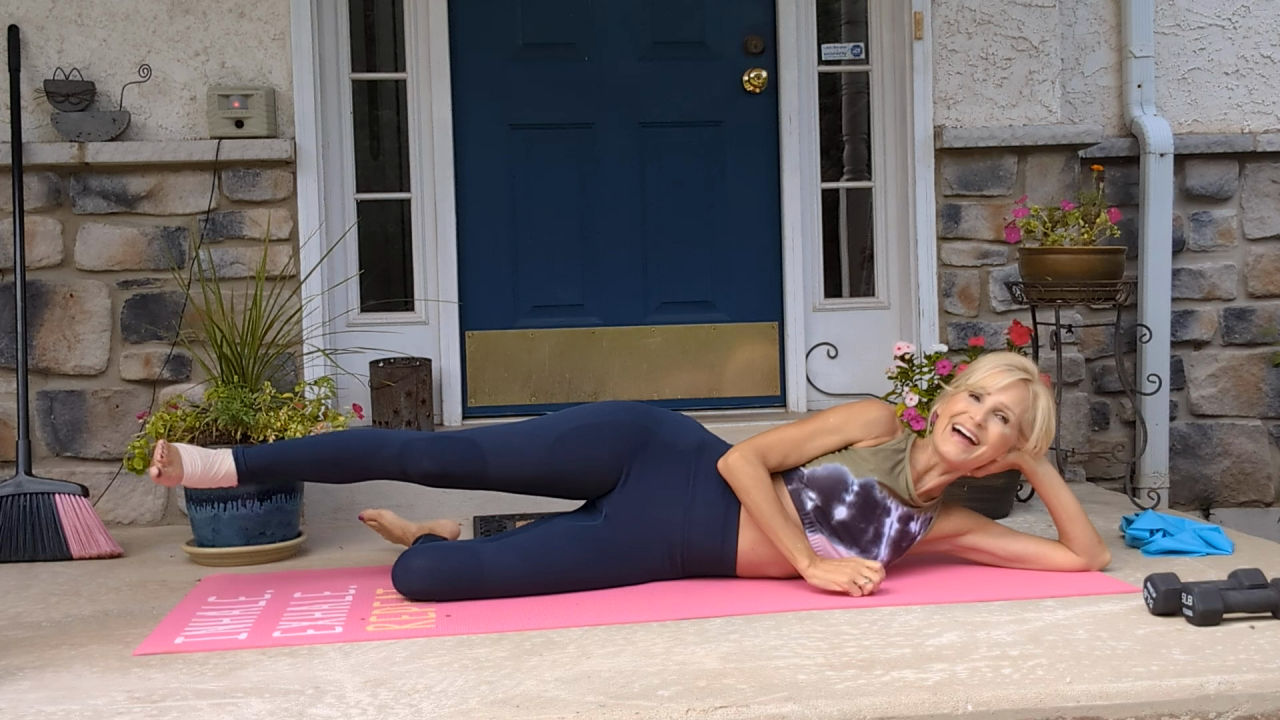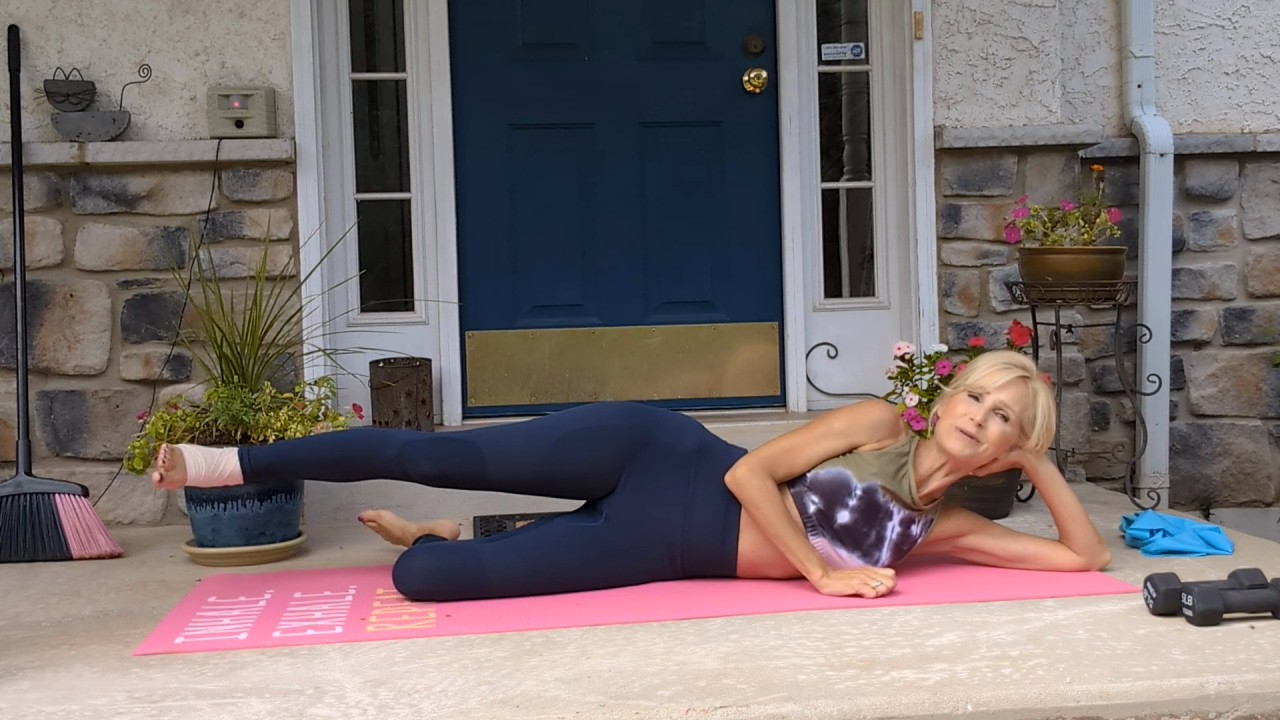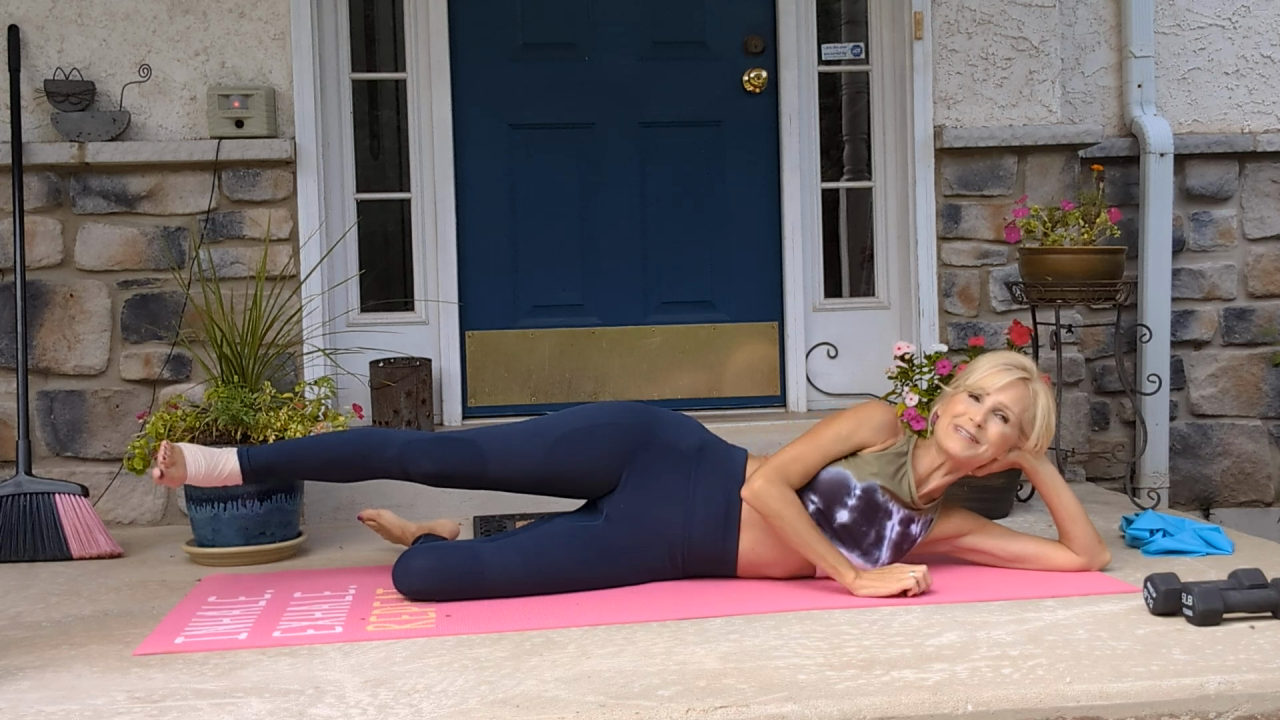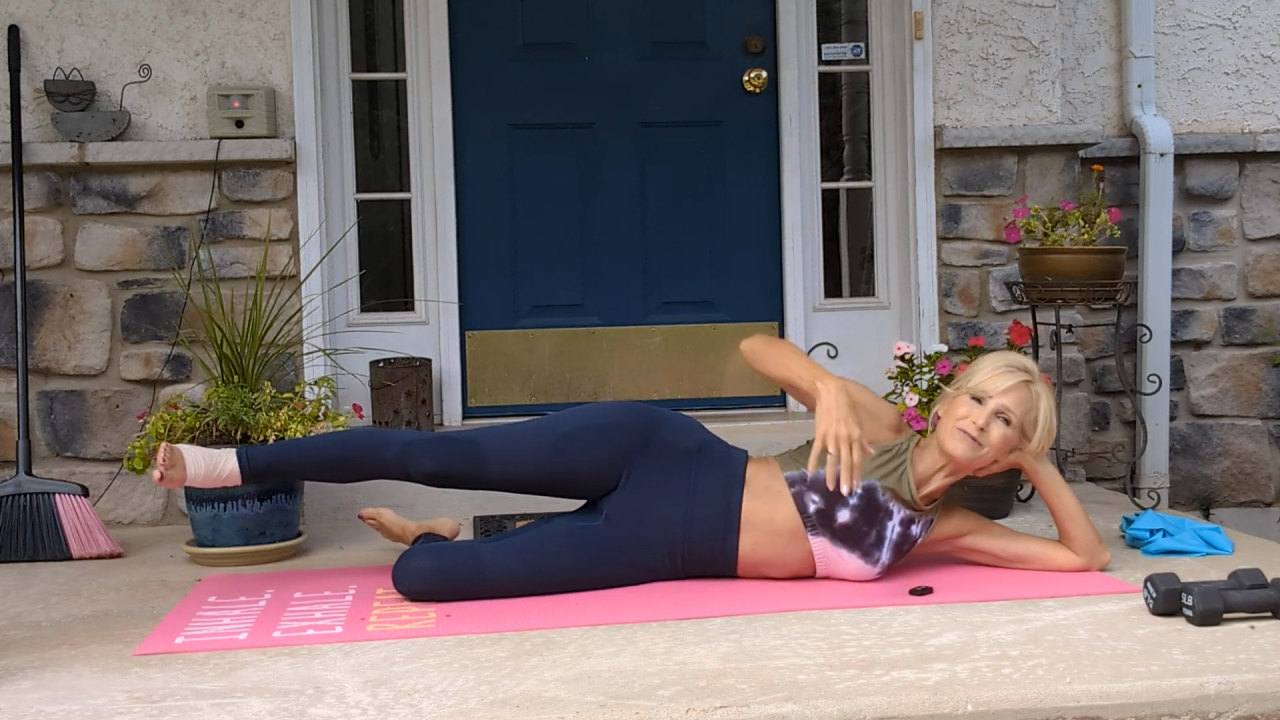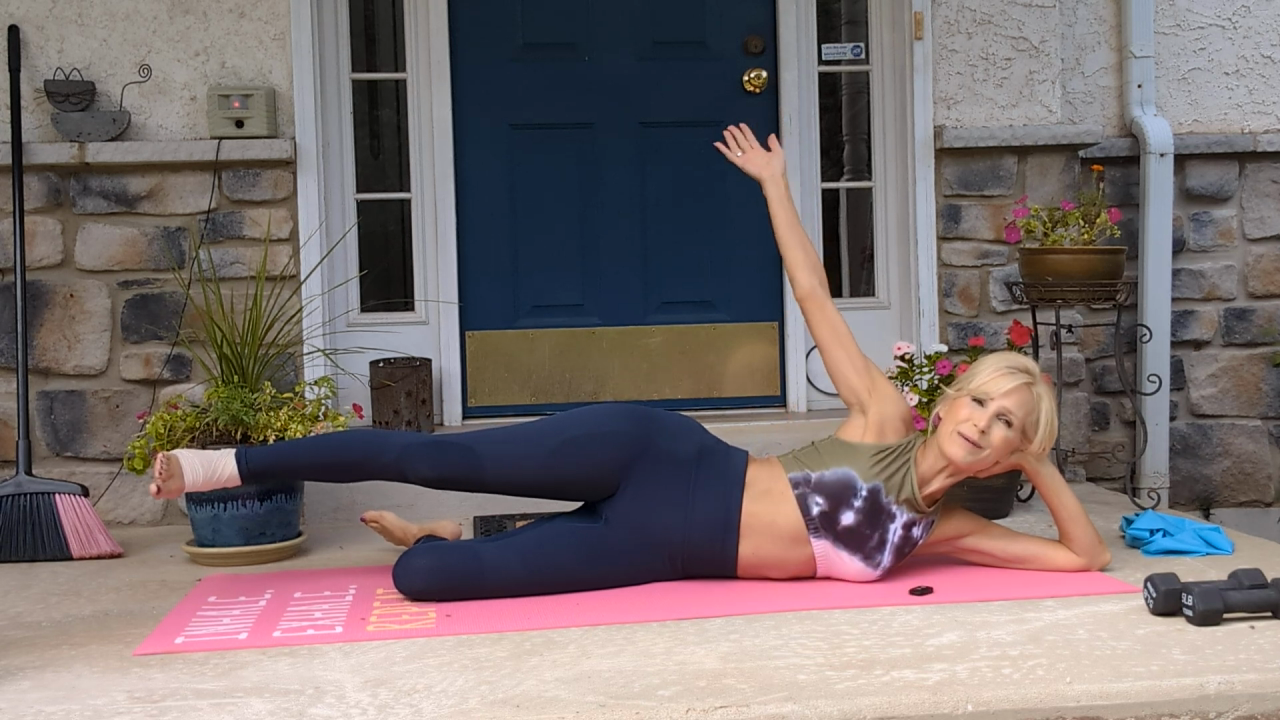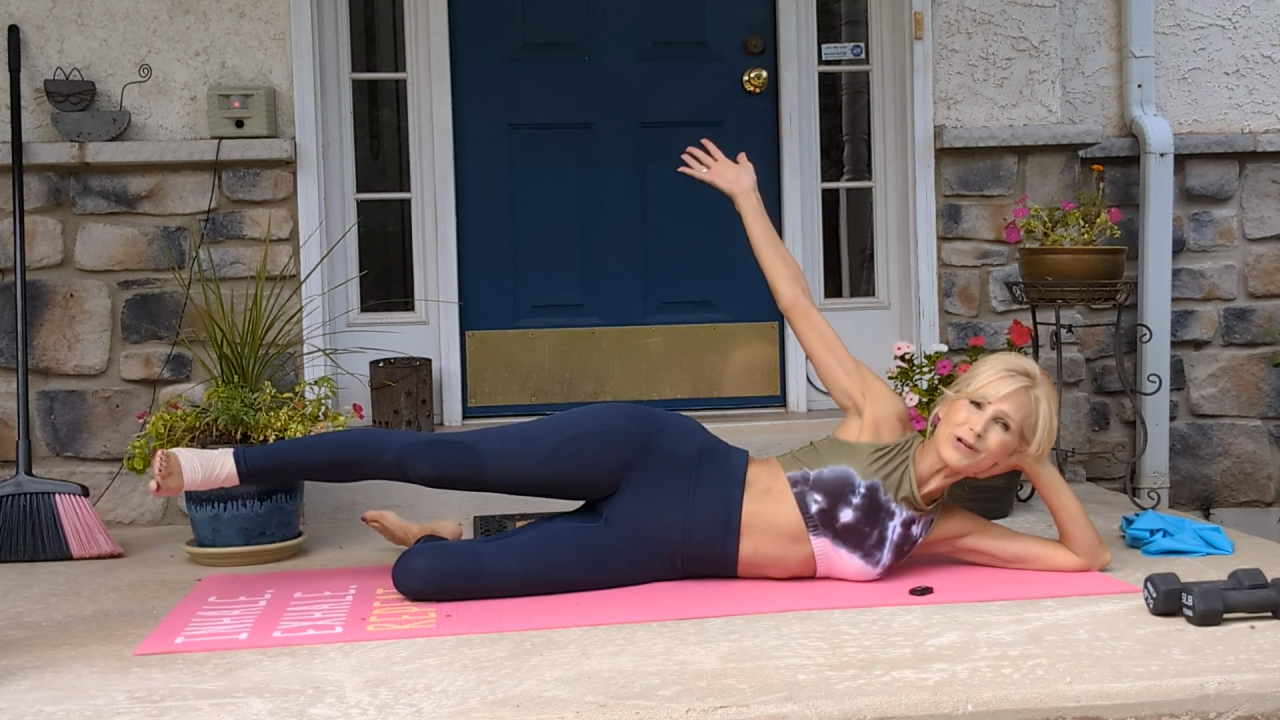
dt=0.5s
person 1, frame 1
left shoulder: (939, 523)
right shoulder: (875, 421)
left elbow: (1084, 554)
right elbow: (741, 459)
left wrist: (1038, 466)
right wrist: (810, 563)
left hip: (655, 549)
right hip: (654, 453)
left knee: (422, 580)
right knee: (429, 454)
left ankle: (436, 539)
right ankle: (227, 463)
person 1, frame 2
left shoulder: (941, 525)
right shoulder: (877, 424)
left elbow: (1085, 557)
right elbow: (749, 473)
left wrist: (1042, 465)
right wrist: (820, 572)
left hip: (655, 548)
right hip: (654, 454)
right knee: (433, 455)
left ankle: (435, 539)
right ankle: (234, 461)
person 1, frame 3
left shoulder: (939, 527)
right shoulder: (879, 424)
left elbow: (1086, 555)
right elbow: (768, 486)
left wrist: (1039, 467)
right wrist: (849, 576)
left hip: (659, 549)
right hip: (657, 456)
right knee: (433, 453)
left ankle: (439, 537)
right ankle: (232, 461)
person 1, frame 4
left shoulder: (937, 527)
right shoulder: (878, 424)
left elbow: (1086, 556)
right elbow: (757, 347)
left wrist: (1039, 464)
right wrist: (826, 387)
left hip: (661, 548)
right hip: (661, 455)
left knee: (420, 577)
right knee: (434, 454)
left ankle: (444, 538)
right ankle: (234, 462)
person 1, frame 5
left shoulder: (939, 528)
right shoulder: (884, 415)
left elbow: (1085, 555)
right elbow: (812, 295)
left wrist: (1040, 463)
right wrist: (775, 184)
left hip: (661, 550)
right hip: (659, 455)
right knee: (432, 456)
left ankle: (449, 541)
right ankle: (227, 464)
person 1, frame 6
left shoulder: (938, 525)
right shoulder: (881, 414)
left elbow: (1085, 555)
right elbow: (797, 303)
left wrist: (1039, 464)
right wrist: (746, 195)
left hip: (657, 550)
right hip: (658, 456)
right knee: (430, 457)
left ankle: (445, 540)
right ankle: (223, 464)
